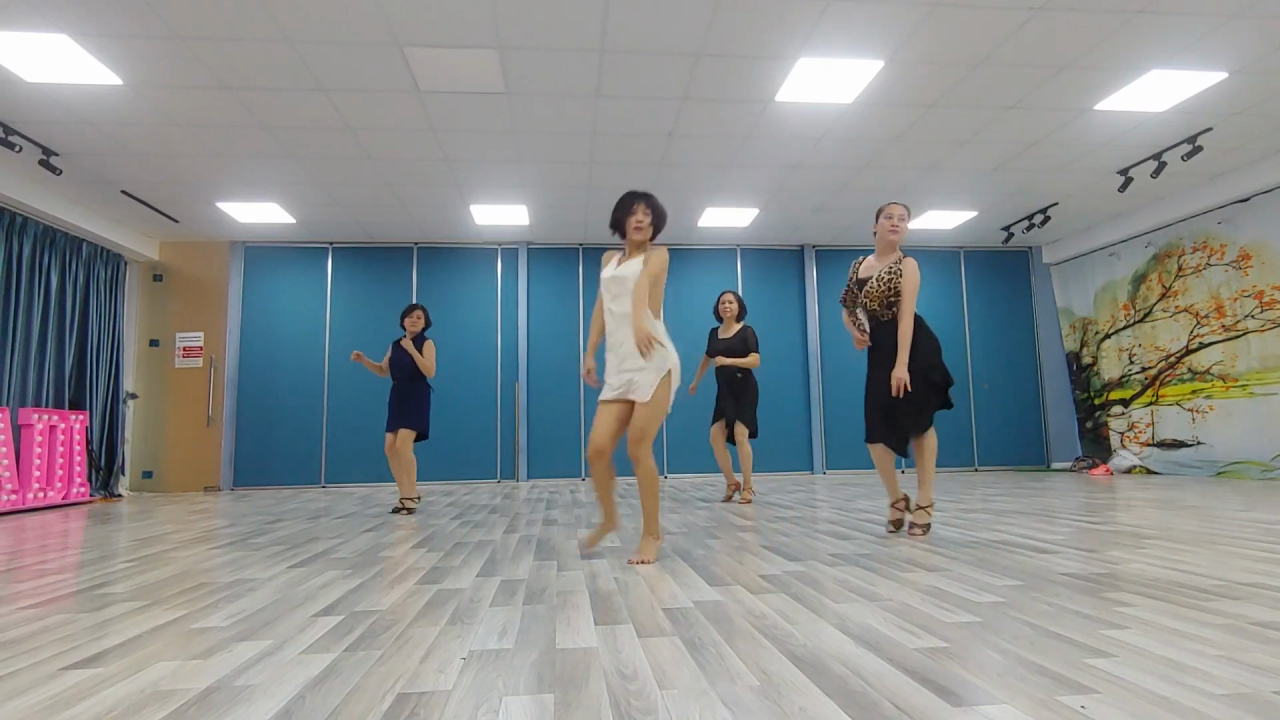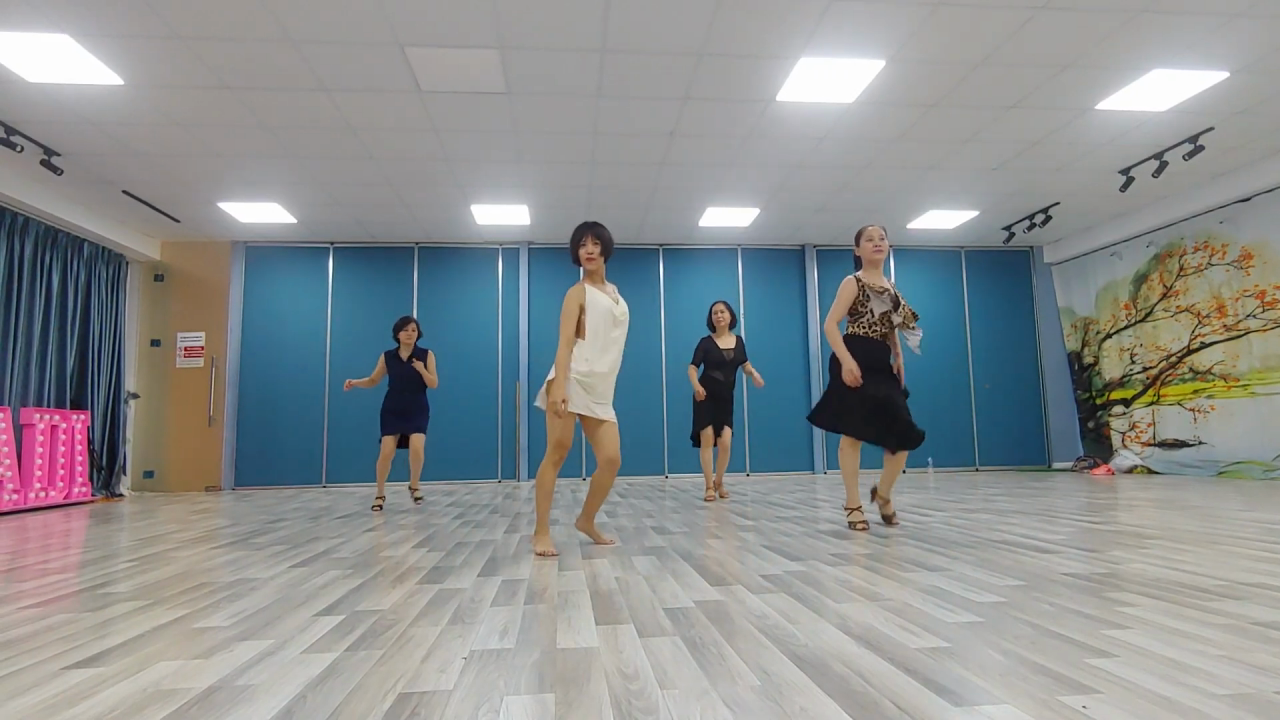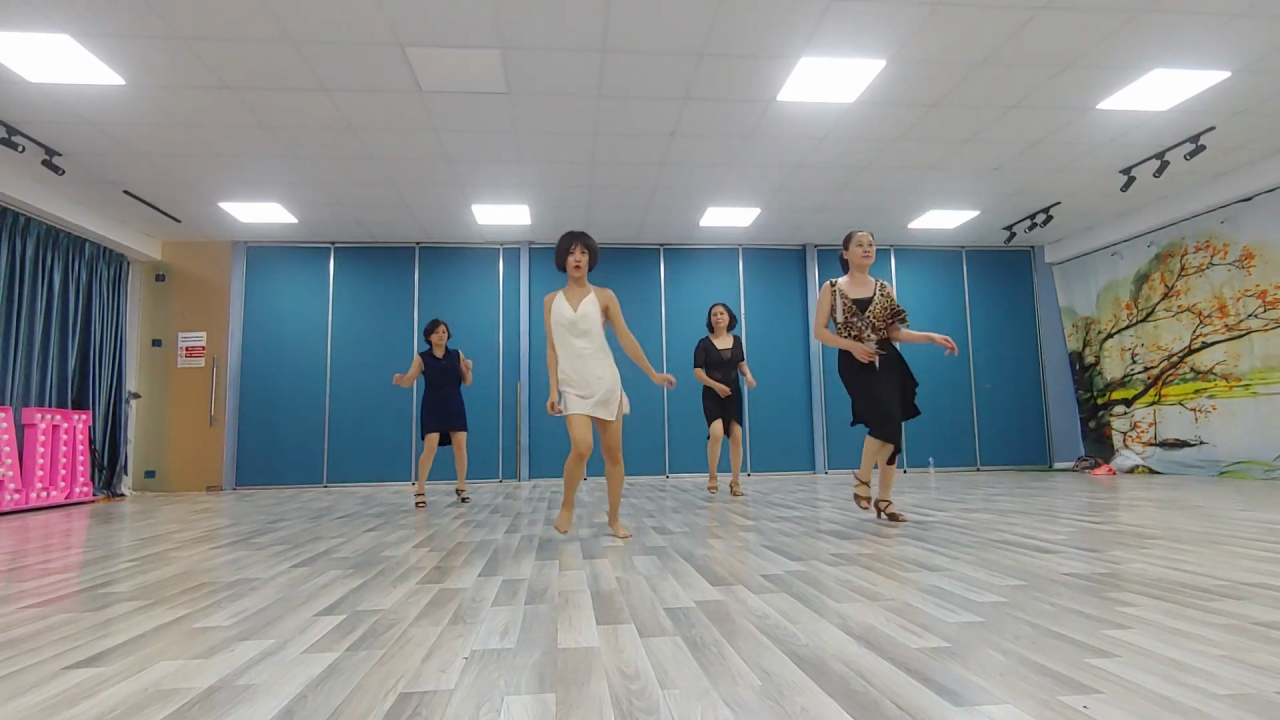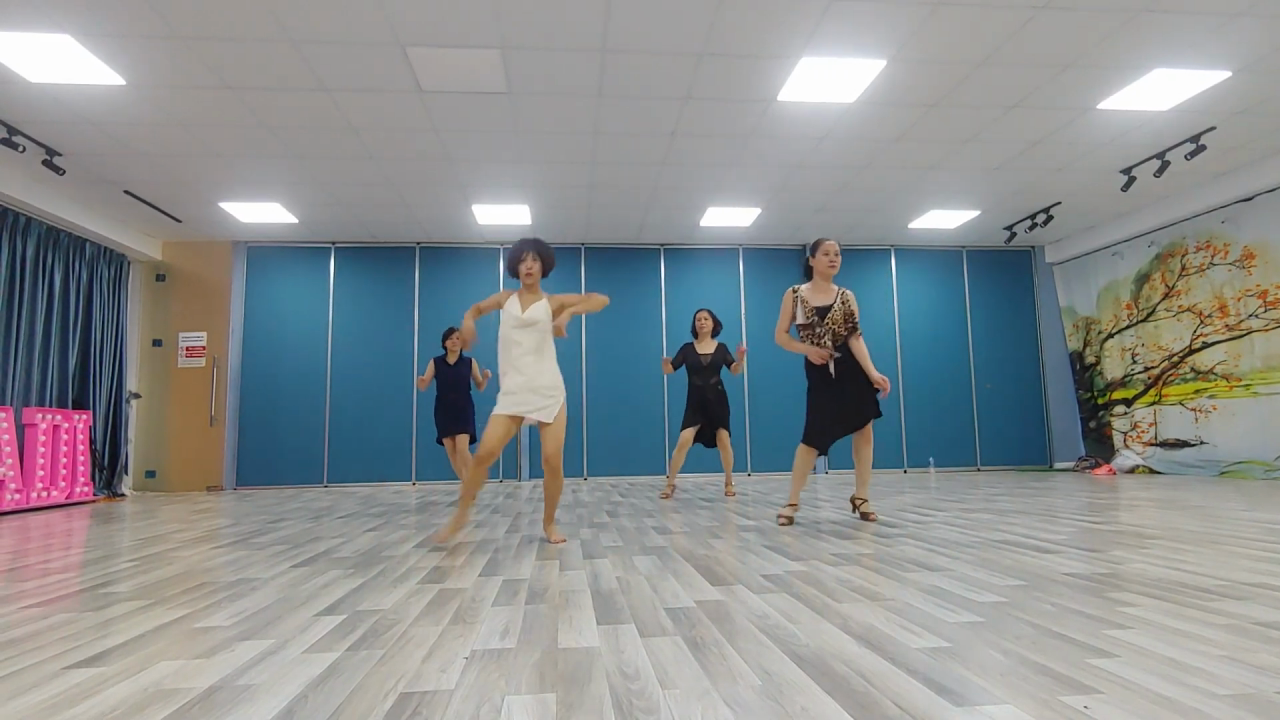
dt=0.5s
person 1, frame 1
left shoulder: (657, 255)
right shoulder: (610, 261)
left elbow: (643, 287)
right elbow: (601, 312)
left wrist: (641, 323)
right wrist: (589, 355)
left hip: (654, 364)
right hip: (620, 369)
left knee: (638, 446)
right knee: (596, 448)
left ankle: (652, 534)
right ankle: (608, 518)
person 1, frame 2
left shoulder: (614, 292)
right shoulder: (578, 292)
right elbow: (565, 341)
right wrist: (559, 385)
left hip: (600, 390)
right hip: (573, 380)
left knee: (611, 461)
right knee: (557, 452)
left ankle: (586, 520)
right ankle: (542, 531)
person 1, frame 3
left shoulder: (604, 297)
right shoulder: (551, 301)
left elbow: (626, 338)
right elbow: (552, 348)
left wrist: (652, 373)
right wrist: (553, 388)
left hip: (605, 384)
right hip: (574, 388)
left knee: (613, 454)
right knee: (581, 448)
left ankle: (614, 517)
right ankle: (567, 507)
person 1, frame 4
left shoulder: (554, 302)
right shoulder: (505, 299)
left elbow: (602, 300)
right elbow: (474, 309)
left wrist: (570, 313)
right wrist: (467, 323)
left hip: (549, 391)
right hip: (512, 393)
left knee: (552, 461)
right knee: (484, 454)
left ankle: (549, 523)
right ankle: (459, 517)
person 2, frame 1
left shoulder: (907, 265)
right shoulder: (860, 265)
left elbow: (907, 314)
right elbow: (848, 309)
left wrist: (901, 364)
right wrist: (855, 332)
left hip: (913, 347)
right hip: (879, 350)
left knee: (920, 424)
right knee: (877, 429)
left ankle: (923, 505)
right ankle: (897, 499)
person 2, frame 2
left shoulder: (891, 287)
right shoulder: (853, 282)
right elbow: (830, 324)
left wrist: (898, 361)
right wrist: (845, 360)
left hip: (882, 364)
right hip: (856, 362)
left knee: (902, 429)
right knee: (852, 433)
left ankle: (883, 494)
right ankle: (853, 505)
person 2, frame 3
left shoulder: (884, 289)
right shoulder: (831, 288)
left elbow: (897, 330)
right elbow: (819, 330)
left wrist: (930, 337)
right wrist: (853, 346)
left hip: (887, 361)
right hip: (856, 364)
left knee: (891, 429)
right knee: (884, 424)
left ankle: (884, 500)
right ankle: (863, 478)
person 2, frame 4
left shoulder: (846, 296)
right shoulder: (794, 294)
left elbow: (855, 337)
right elbow: (780, 335)
left wrist: (872, 372)
right wrist: (808, 349)
left hip: (851, 366)
right hip: (820, 369)
left knee: (864, 429)
right knee: (814, 436)
left ankle: (860, 499)
right ankle: (792, 501)
person 3, frame 1
left shoulder: (746, 331)
right shoulder: (714, 332)
left elbow: (755, 360)
right elbow: (707, 358)
left wrist: (729, 361)
right wrist: (695, 380)
left hip: (745, 391)
right hip: (724, 392)
left knee: (740, 437)
right knee: (715, 436)
left ankle: (747, 487)
right ankle: (732, 483)
person 3, frame 2
left shoulder: (738, 341)
right shoulder: (706, 342)
left elbow: (745, 364)
right elbow: (692, 368)
left wrist: (754, 374)
right wrist: (696, 385)
left hip: (726, 397)
right hip: (707, 396)
left knee: (725, 444)
right knee: (707, 440)
left ankle: (719, 483)
right ankle: (709, 487)
person 3, frame 3
left shoulder: (736, 340)
right shoulder: (704, 343)
right elbow: (697, 371)
left wrist: (748, 375)
right wrist: (715, 385)
left hip: (734, 395)
right hip: (712, 395)
left knee: (736, 438)
right knee: (716, 433)
left ankle: (735, 482)
right ankle: (713, 477)
person 3, frame 4
left shoulder: (720, 348)
right shoulder: (687, 348)
left elbow: (735, 370)
right elbow: (669, 369)
left wrist: (740, 358)
right wrist: (665, 364)
left hip: (717, 399)
right hip: (694, 401)
left knee: (723, 441)
right knee: (684, 441)
left ankle: (728, 483)
right ankle: (670, 483)
person 4, frame 1
left shoulder: (426, 343)
right shoulder: (396, 345)
left elbow: (430, 372)
right elbow: (383, 371)
left wrist: (412, 350)
right wrist: (363, 360)
left hip: (416, 398)
right hip: (397, 398)
left knee: (402, 445)
right knee: (390, 449)
left ankle: (412, 495)
right ankle: (406, 494)
person 4, frame 2
left shoulder: (426, 355)
right shoulder: (387, 357)
left elbow: (434, 384)
right elbow: (373, 381)
left wrist: (422, 370)
right wrist: (355, 383)
left hip: (417, 408)
right hip: (392, 408)
left knee: (417, 448)
right knee: (386, 452)
left ankle: (415, 485)
right ankle: (380, 495)
person 4, frame 3
left shoulder: (457, 355)
right shoulder: (422, 358)
left elbow: (467, 382)
right elbow: (409, 381)
left wrist: (468, 369)
right wrist: (400, 379)
left hip: (454, 405)
right hip: (432, 406)
left knee: (460, 447)
right knee: (430, 447)
left ankle: (461, 488)
right ankle: (419, 491)
person 4, frame 4
left shoulder: (470, 362)
right shoulder: (435, 363)
left elbow: (480, 387)
right elbow: (423, 387)
left wrist: (486, 378)
right wrist: (420, 382)
left hip: (464, 409)
right hip: (444, 410)
left knee: (462, 448)
right knee: (451, 451)
